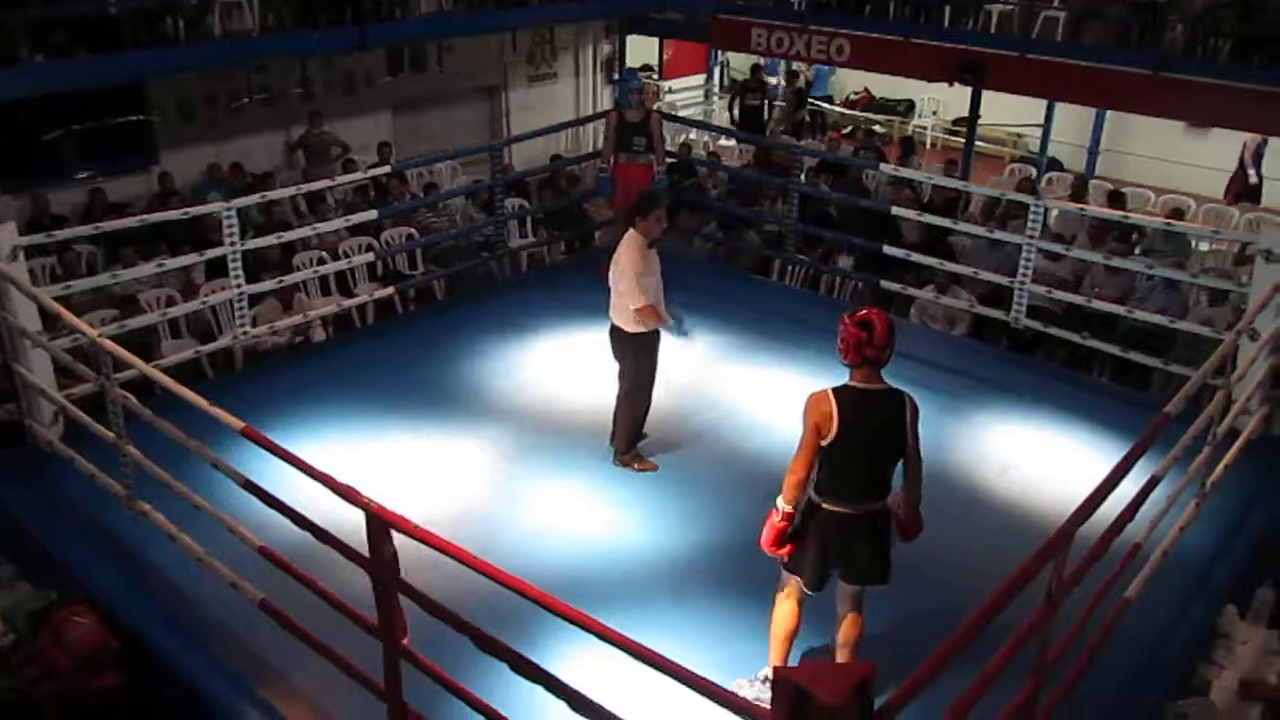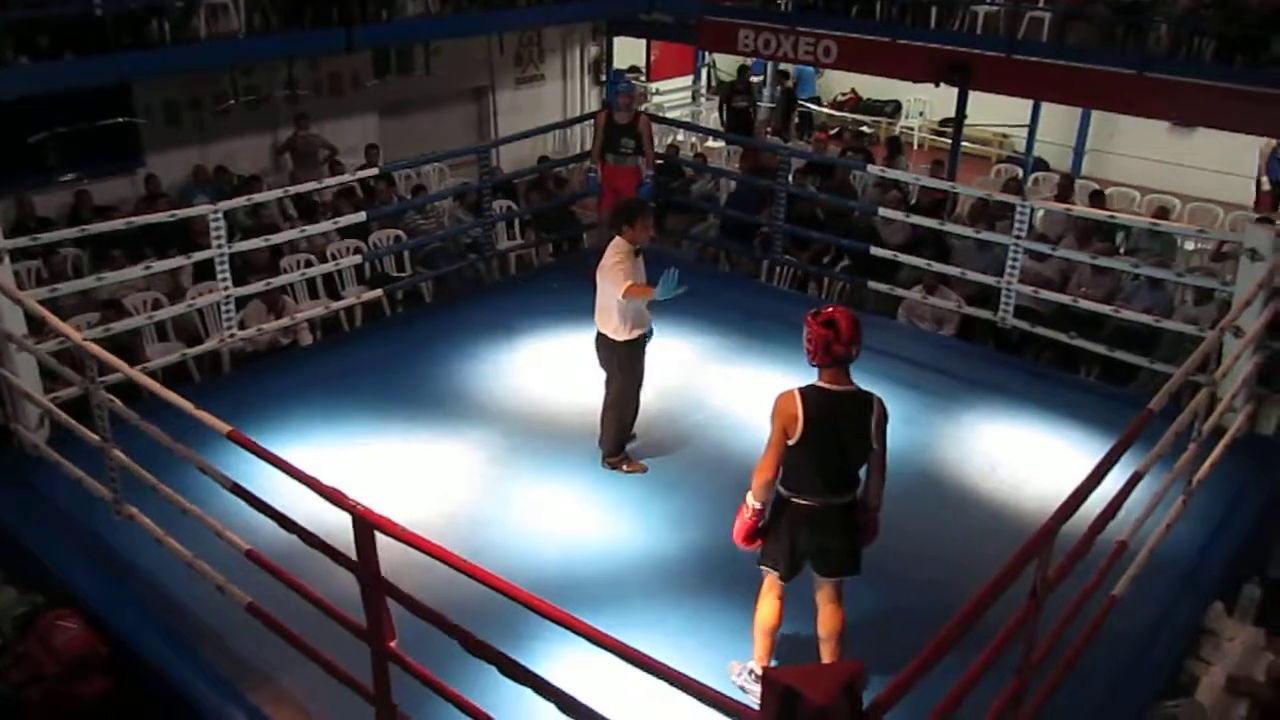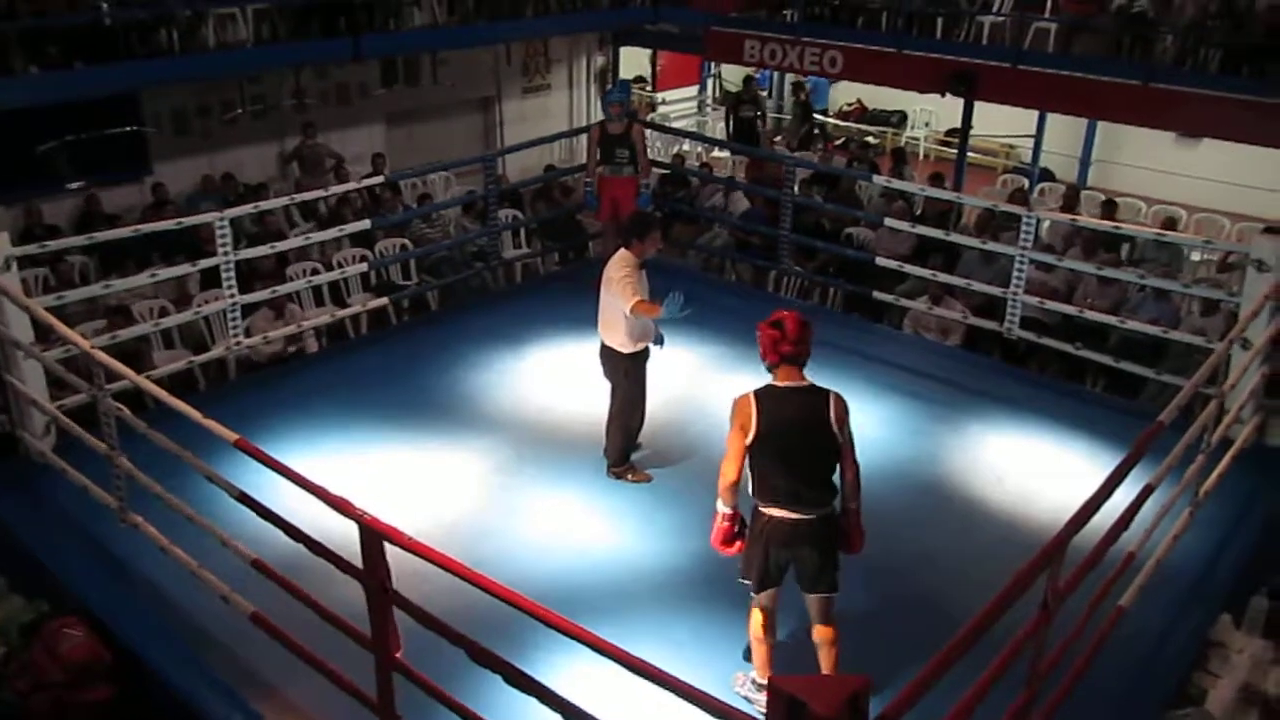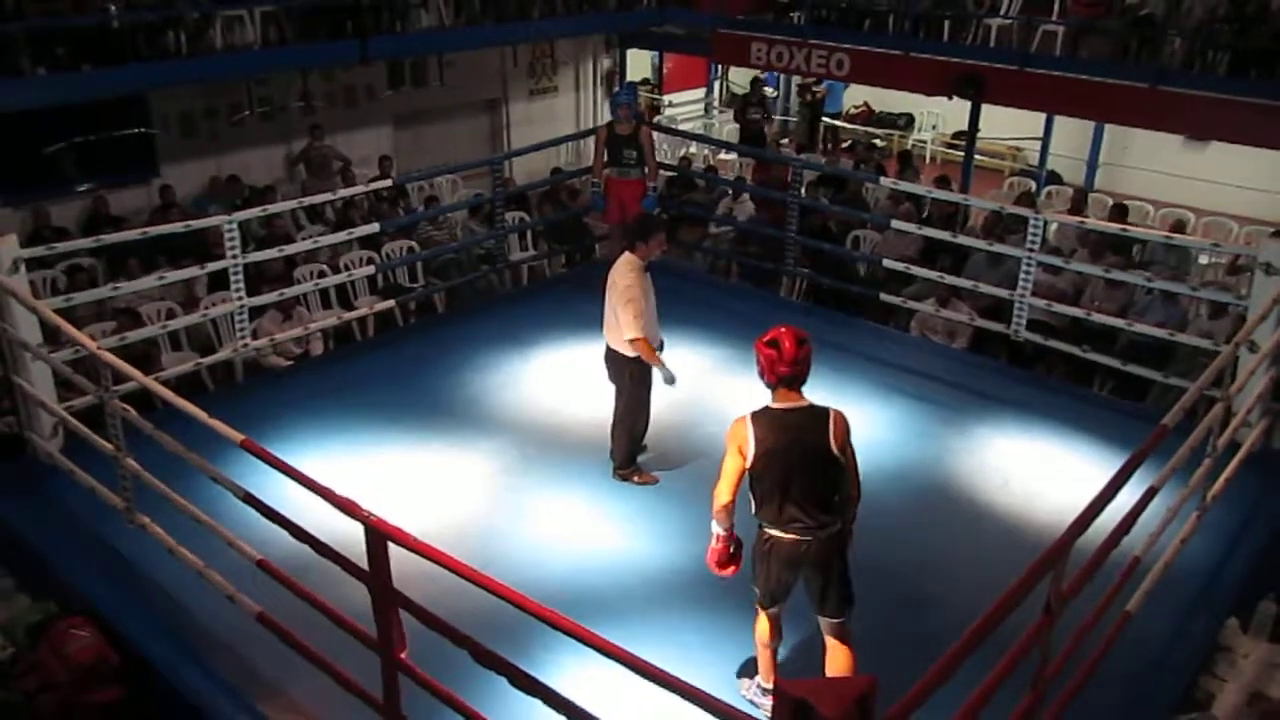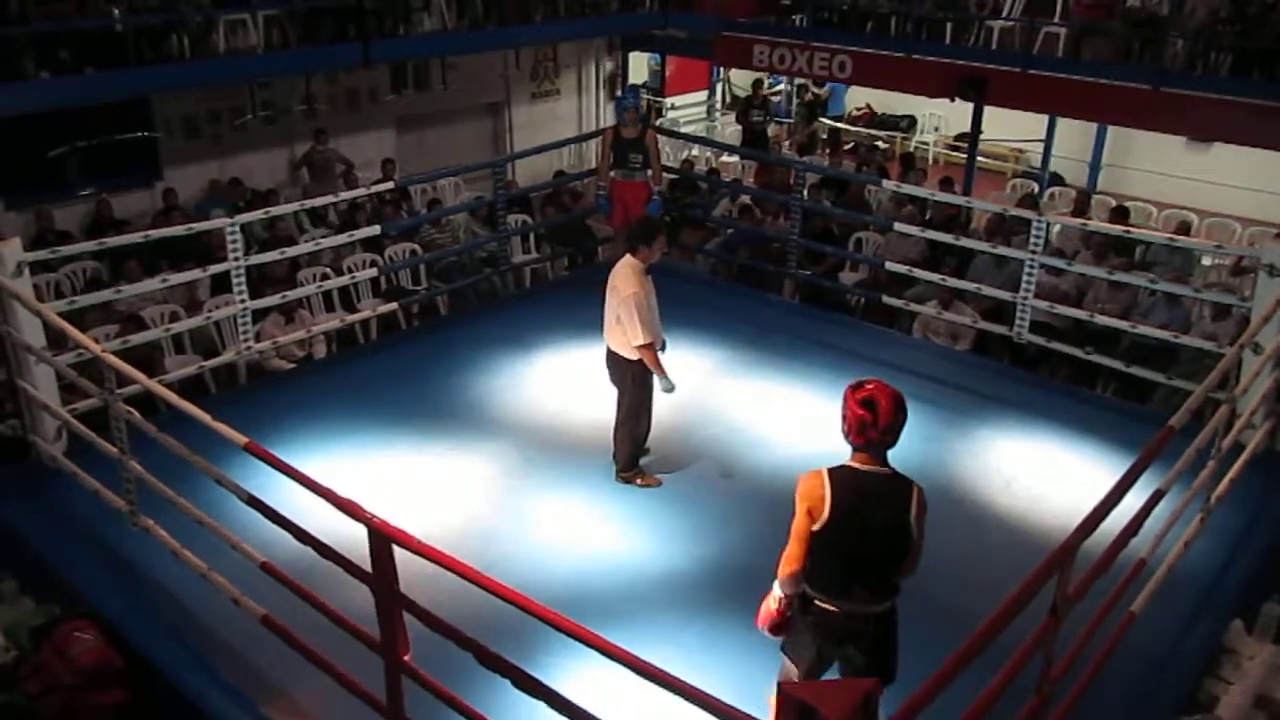
dt=0.5s
person 1, frame 1
left shoulder: (823, 403)
right shoulder: (906, 406)
left elbow: (800, 472)
right elbow: (913, 470)
left wrist: (783, 512)
right wrist: (910, 507)
left hip: (824, 519)
right hip: (871, 521)
left knee: (789, 594)
right knee: (851, 604)
left ankle: (771, 681)
person 1, frame 2
left shoulder: (791, 403)
right shoulder: (874, 408)
left elbow: (768, 471)
right elbow: (876, 473)
left wrist: (753, 507)
right wrist: (869, 510)
left hip: (794, 512)
right hip: (841, 514)
left knee: (772, 592)
right knee: (830, 597)
left ankle: (758, 674)
person 1, frame 3
left shoulder: (747, 406)
right shoulder: (833, 403)
left elbow: (729, 477)
right elbow: (850, 472)
left wrist: (726, 513)
right wrist: (851, 515)
left hip: (771, 524)
right hip: (820, 523)
left knee: (762, 604)
right knee: (822, 610)
left ankle: (762, 685)
person 1, frame 4
left shoulder: (745, 428)
right shoulder: (834, 422)
left elbow: (724, 499)
right elbow: (852, 491)
left wrist: (722, 535)
right wrist: (845, 526)
left hip: (776, 542)
right hip: (825, 542)
left knee: (768, 612)
right knee: (837, 633)
left ankle: (767, 688)
person 1, frame 5
left shoulder: (816, 486)
right shoulder: (913, 496)
left elbow: (794, 564)
right elbow: (907, 568)
left wrist: (779, 598)
left hip: (821, 615)
right hip: (877, 620)
left knee: (791, 681)
person 2, frame 1
left shoulder: (644, 244)
right shoulder: (631, 255)
right elbow: (640, 303)
left wrist: (668, 316)
right wrist: (668, 325)
left hip: (643, 331)
right hip: (633, 336)
left knee: (639, 388)
right knee: (635, 391)
left ankle: (623, 434)
right ankle: (625, 452)
person 2, frame 2
left shoulder: (632, 251)
right shoulder: (615, 261)
right elbow: (628, 290)
left wrist: (644, 321)
right wrist: (658, 294)
left hip: (629, 335)
right hip: (618, 342)
left knee: (626, 392)
right knee: (622, 397)
left ankle: (613, 436)
right ankle: (613, 455)
person 2, frame 3
left shoulder: (629, 261)
right shoulder: (622, 273)
right elbow: (634, 305)
left wrist: (652, 328)
right wrist: (663, 312)
left hip: (628, 346)
right hip: (624, 353)
left knee: (625, 403)
right knee: (629, 407)
left ankle: (618, 445)
right ankle: (619, 464)
person 2, frame 4
left shoulder: (632, 264)
right shoulder: (628, 279)
right elbow: (634, 335)
left wrist: (655, 338)
right wrist: (660, 366)
left hip: (628, 353)
right hip: (628, 358)
left knee: (630, 407)
right knee: (633, 411)
left ankle: (623, 447)
right ankle: (625, 466)
person 2, frame 5
left shoulder: (627, 265)
right shoulder: (632, 287)
right elbow: (641, 341)
left wrist: (657, 336)
right wrist: (662, 375)
left hip: (621, 353)
right hip: (630, 360)
left knee: (630, 409)
right knee: (635, 413)
left ankle: (626, 449)
right ankle: (627, 469)
person 3, frame 1
left shoulder: (653, 118)
right shoulder: (614, 117)
left elbow: (659, 147)
right elbow: (608, 146)
left wrist: (661, 175)
right wrist: (603, 174)
left hip: (643, 170)
right hip: (621, 169)
right knee: (619, 212)
person 3, frame 2
left shoulder: (642, 120)
right shoulder: (603, 117)
left elbow: (649, 152)
right elbow: (597, 147)
left wrist: (648, 179)
right wrist: (593, 174)
left hip: (631, 173)
right hip: (609, 171)
right knee: (605, 216)
person 3, frame 3
left shoulder: (635, 129)
right shoulder: (597, 130)
left elbow: (643, 161)
right elbow: (591, 161)
left wrist: (645, 189)
right wrist: (589, 188)
left hip: (628, 183)
right hip: (606, 183)
right knee: (607, 227)
person 3, frame 4
left shoulder: (643, 131)
right shoulder: (604, 131)
left elbow: (651, 163)
right elbow: (598, 162)
left wrist: (652, 192)
right wrist: (596, 189)
left hip: (635, 185)
right hip: (613, 185)
right knee: (614, 228)
person 3, frame 5
left shoulder: (648, 134)
right shoulder: (610, 134)
left elbow: (656, 167)
right elbow: (604, 164)
left wrist: (656, 196)
right wrist: (601, 192)
left hip: (640, 187)
right hip: (617, 186)
right knee: (617, 229)
